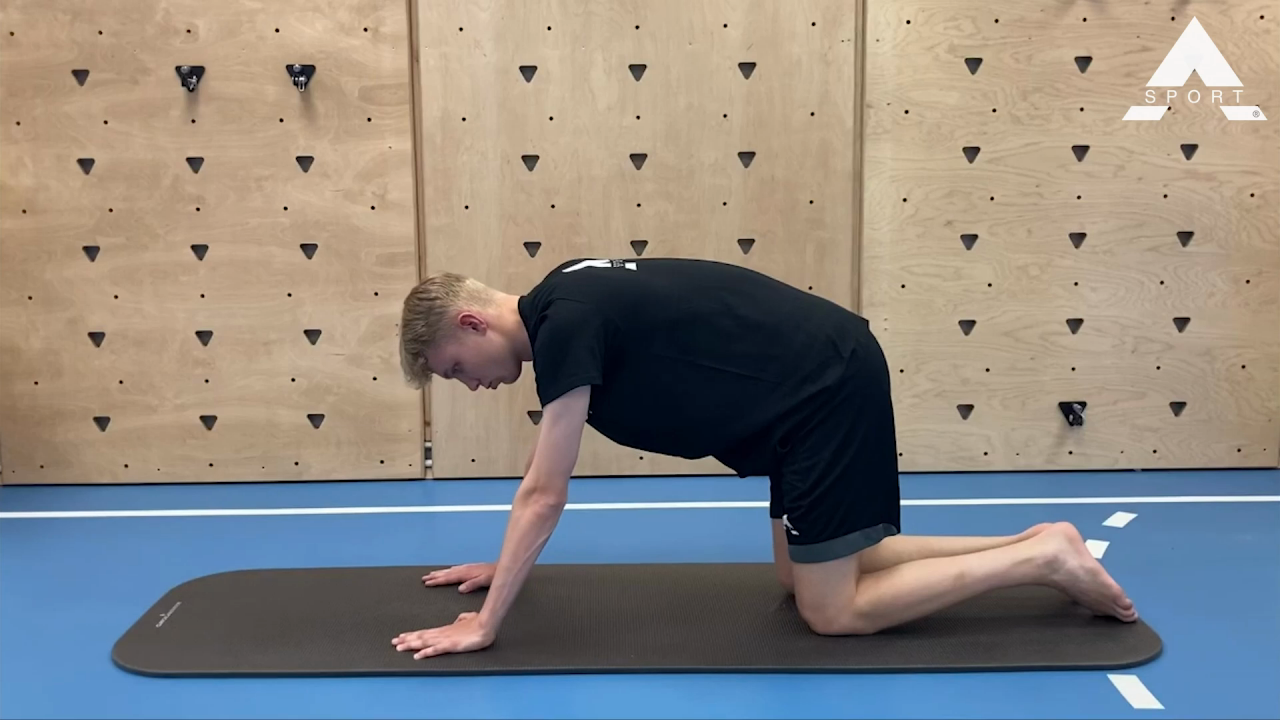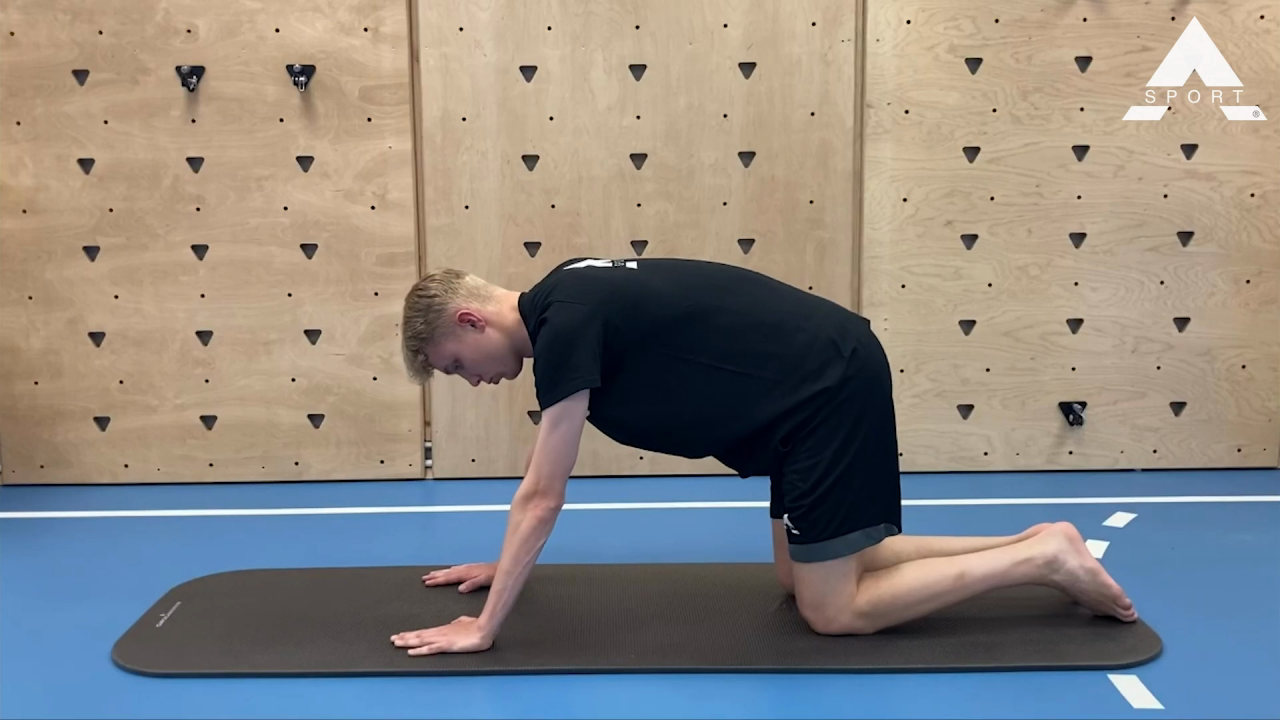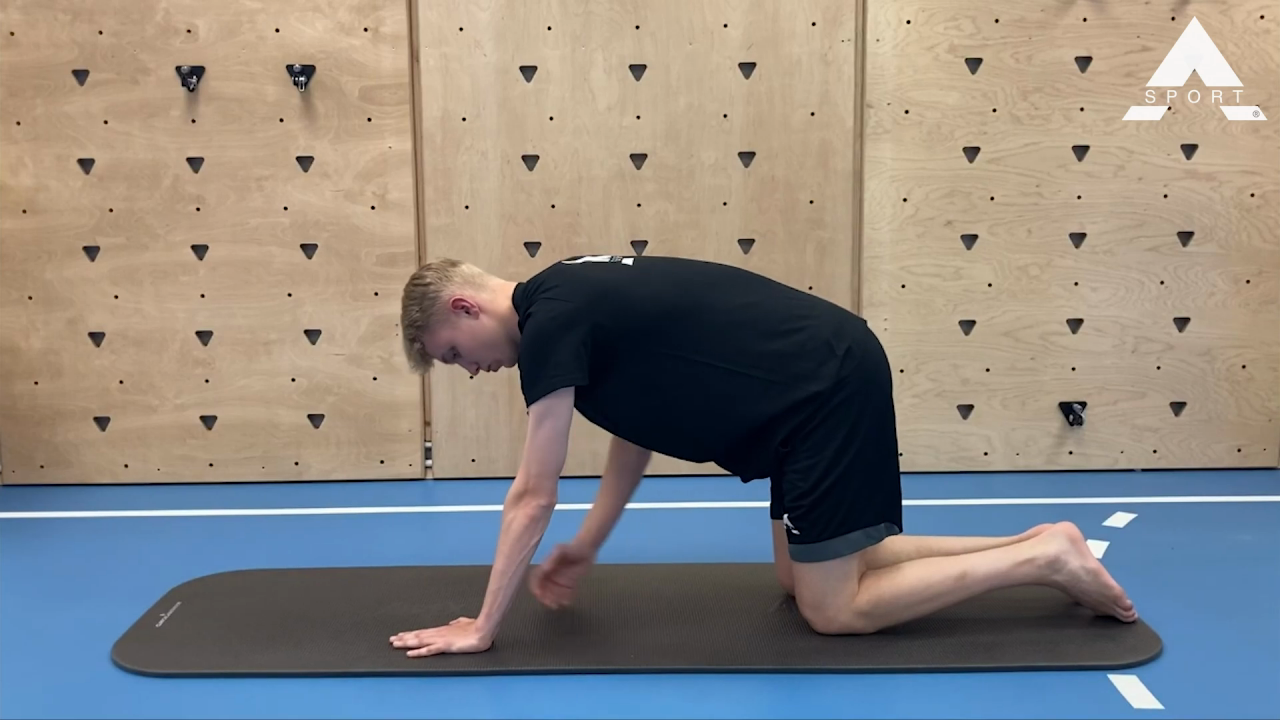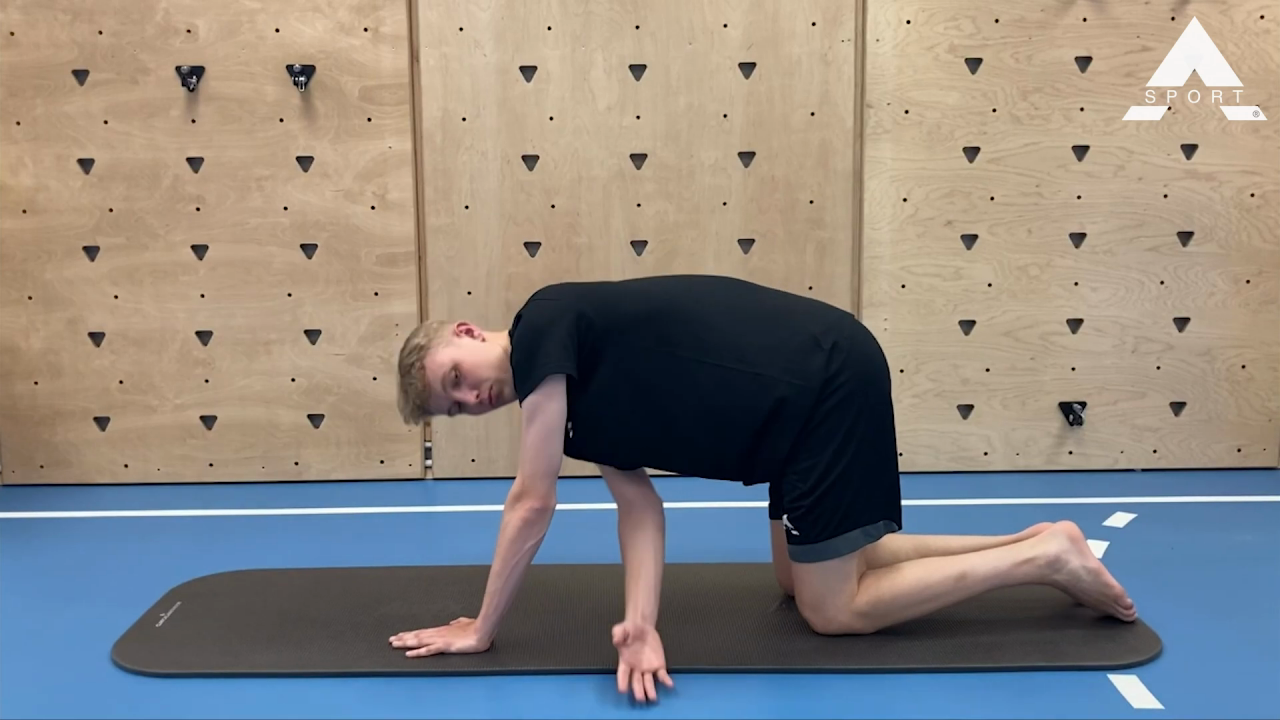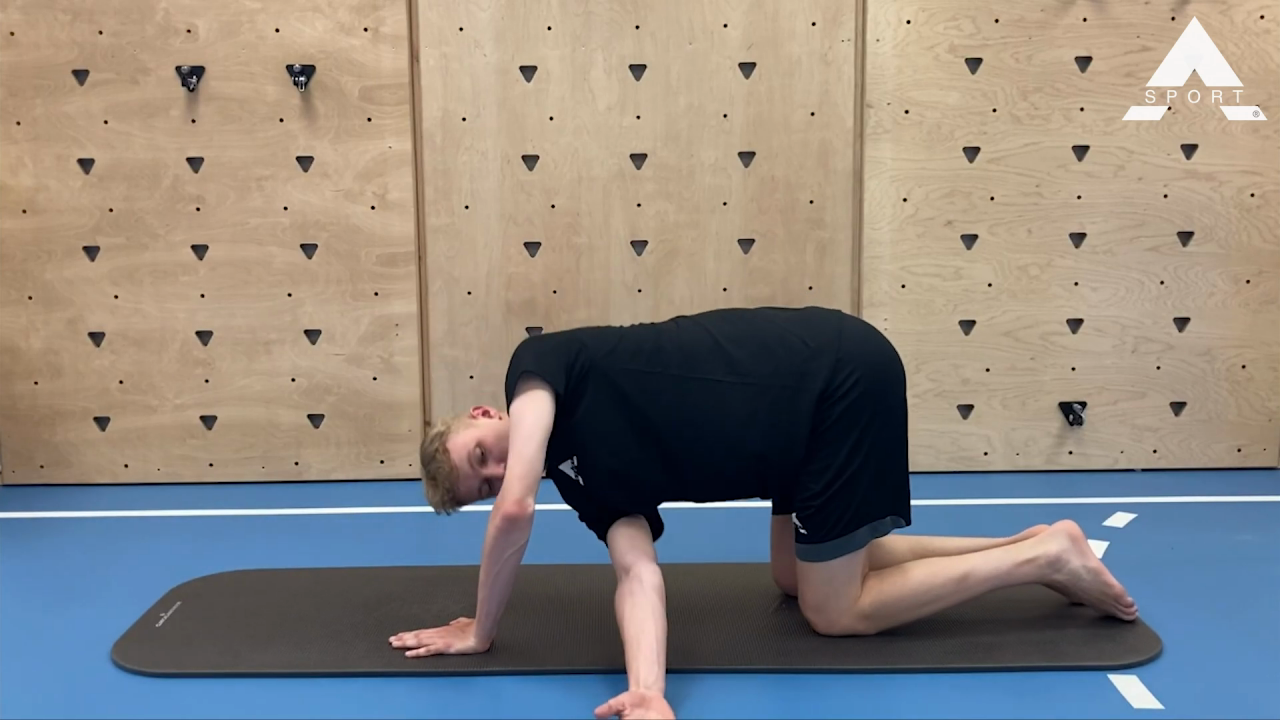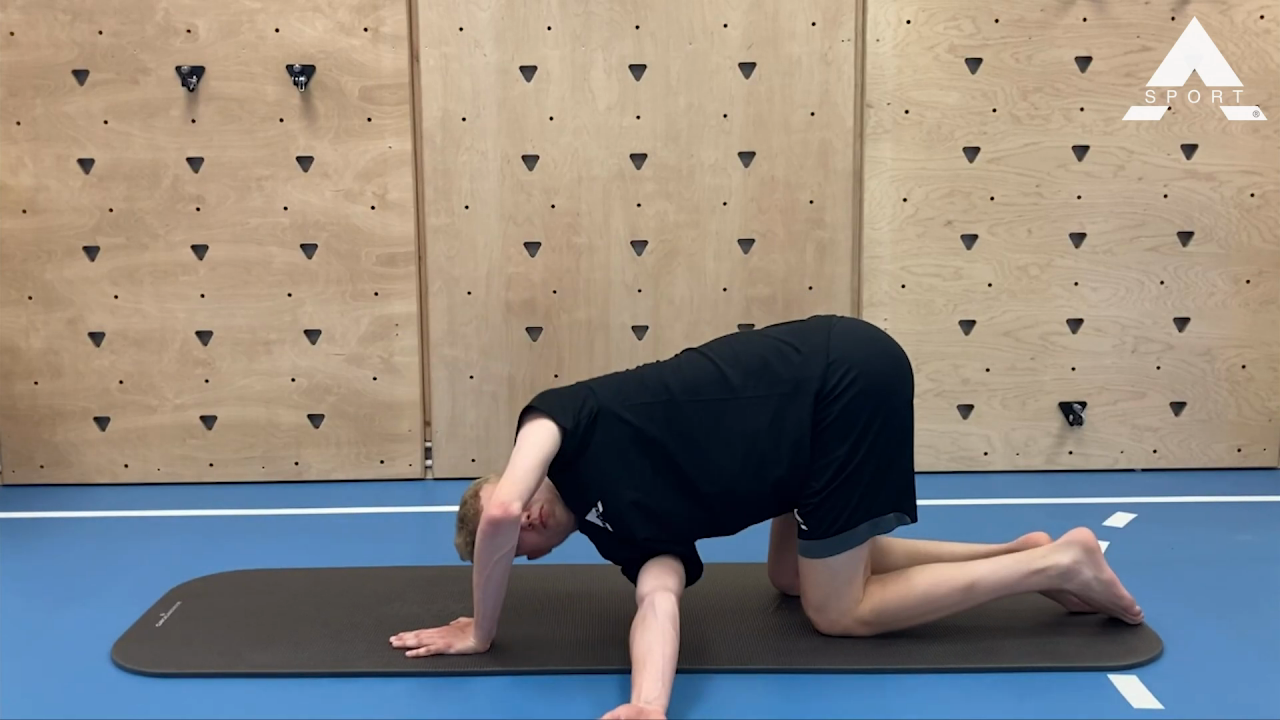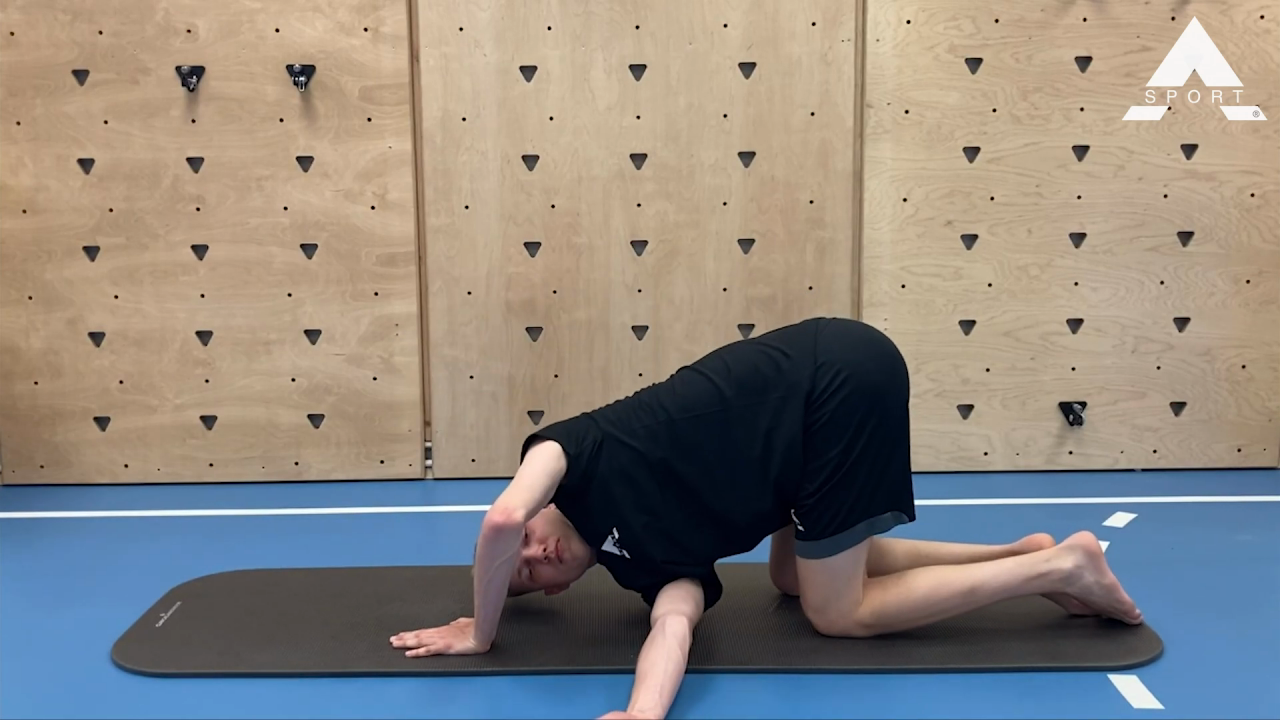
dt=0.4s
person 1, frame 1
left shoulder: (565, 326)
right shoulder: (563, 308)
left elbow: (544, 495)
right elbow: (542, 468)
left wrist: (483, 624)
right wrist: (503, 563)
left hip: (830, 387)
right hip: (825, 375)
left knee: (832, 609)
right knee: (805, 570)
left ankle: (1044, 560)
right ankle: (1032, 543)
person 1, frame 2
left shoulder: (565, 327)
right shoulder: (564, 308)
left elbow: (542, 497)
right elbow: (543, 477)
left wrist: (483, 628)
right wrist: (504, 562)
left hip: (830, 387)
right hip: (825, 376)
left knee: (832, 608)
right knee: (803, 571)
left ankle: (1046, 561)
right ankle: (1034, 542)
person 1, frame 3
left shoulder: (551, 322)
right shoulder: (570, 303)
left elbow: (533, 496)
right elbow: (636, 433)
left wrist: (480, 629)
right wrist: (583, 548)
left hip: (828, 389)
right hip: (826, 375)
left knee: (832, 607)
right knee: (802, 573)
left ankle: (1046, 559)
right ankle: (1033, 543)
person 1, frame 4
left shoulder: (541, 329)
right shoulder: (573, 399)
left elbow: (531, 504)
right elbow: (638, 500)
left wrist: (480, 629)
right wrist: (640, 623)
left hip: (828, 382)
right hip: (822, 378)
left knee: (832, 608)
right knee: (801, 573)
left ankle: (1045, 556)
right ankle: (1029, 542)
person 1, frame 5
left shoulder: (537, 367)
right shoulder: (590, 477)
left elbow: (516, 513)
right elbow: (639, 572)
left wrist: (479, 631)
left hip: (843, 377)
right hip: (831, 379)
left knee: (834, 611)
right knee: (798, 575)
left ankle: (1045, 558)
right ankle: (1027, 545)
person 1, frame 6
left shoulder: (553, 421)
right shoulder: (626, 524)
left elbow: (498, 510)
right elbow: (660, 601)
left wrist: (480, 632)
left hip: (847, 378)
right hip: (839, 379)
left knee: (838, 611)
right knee: (795, 577)
left ankle: (1057, 564)
right ankle: (1019, 553)
person 1, frame 7
left shoulder: (565, 452)
left elbow: (498, 520)
right elbow: (676, 623)
left wrist: (480, 632)
left hip: (839, 378)
right hip: (836, 378)
left knee: (837, 612)
right knee: (797, 576)
left ankle: (1058, 569)
right ankle: (1021, 553)
